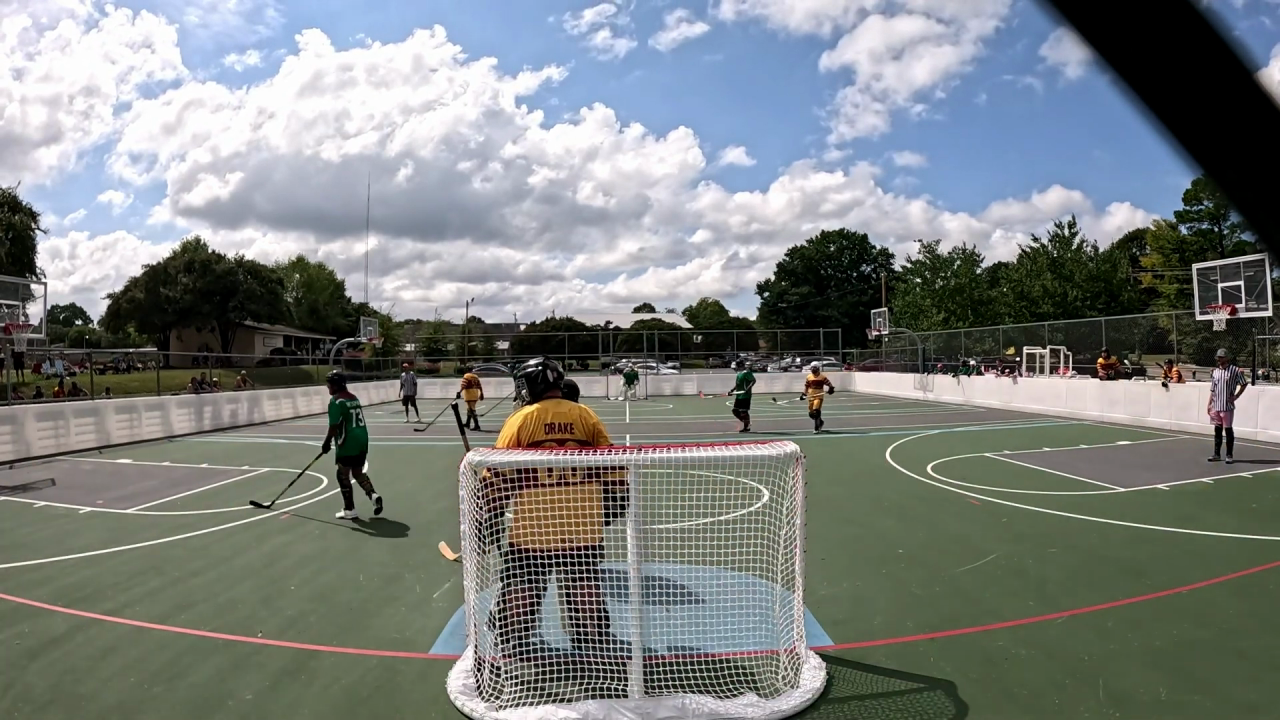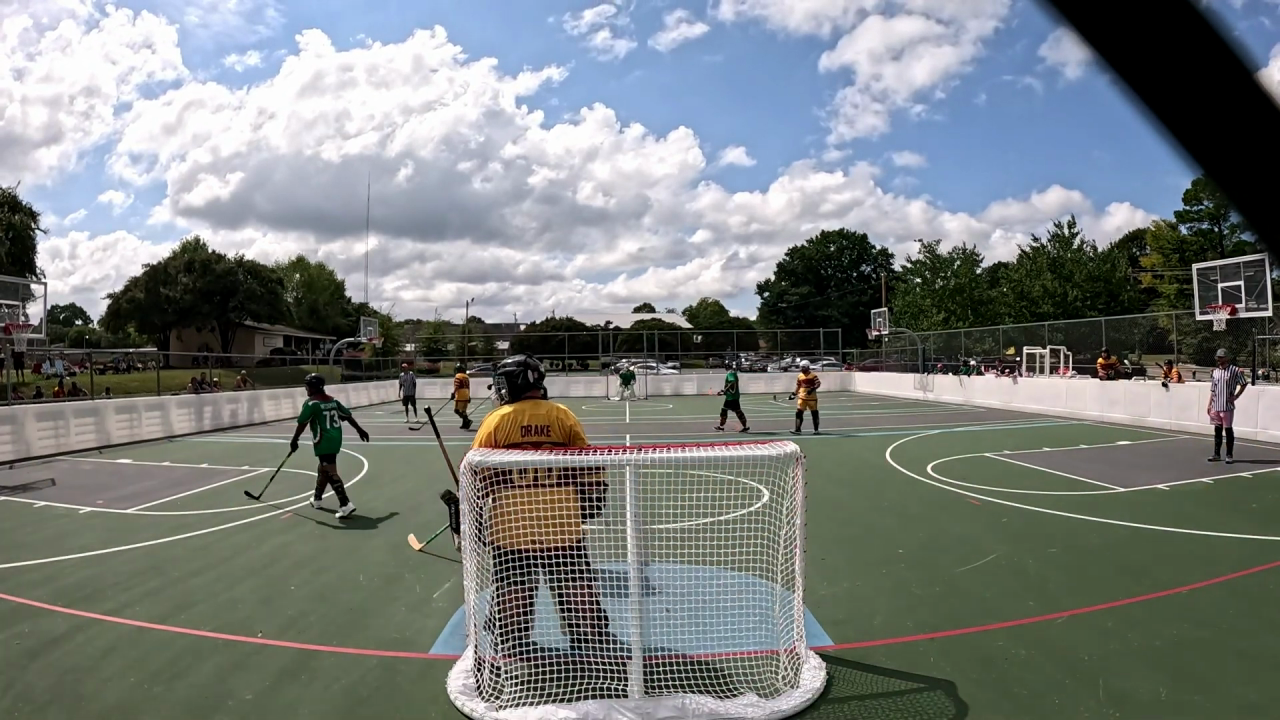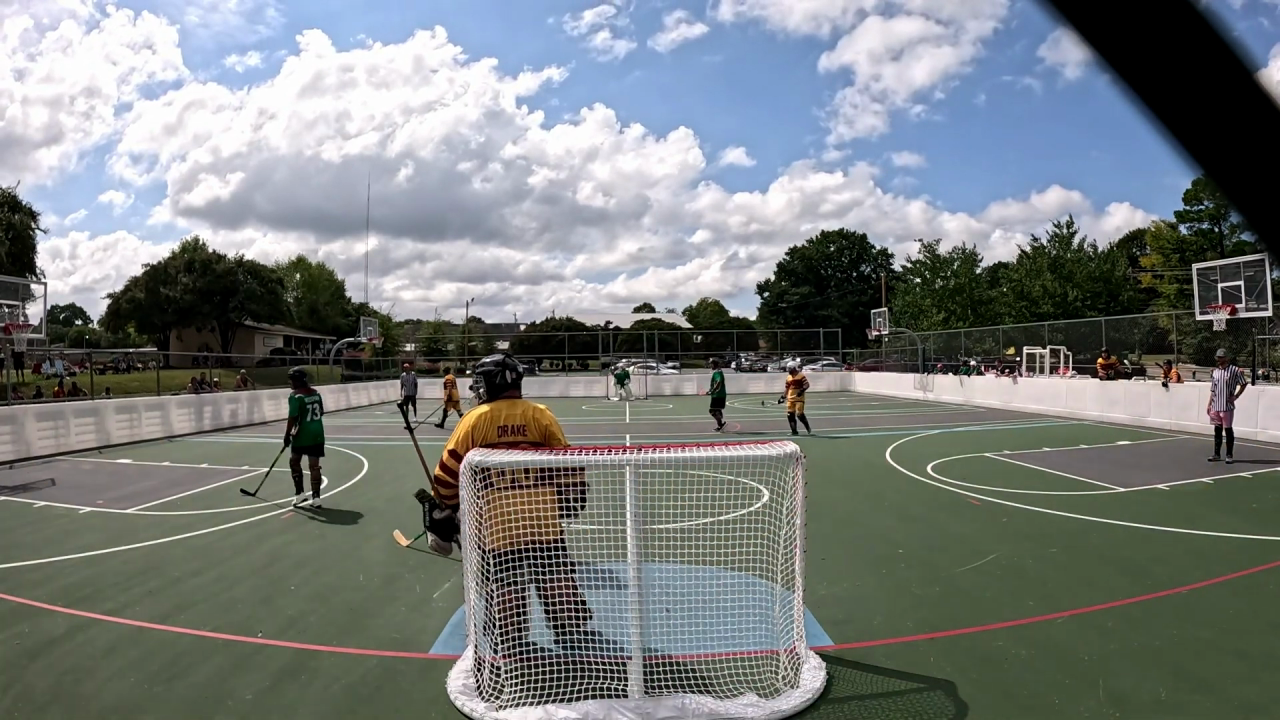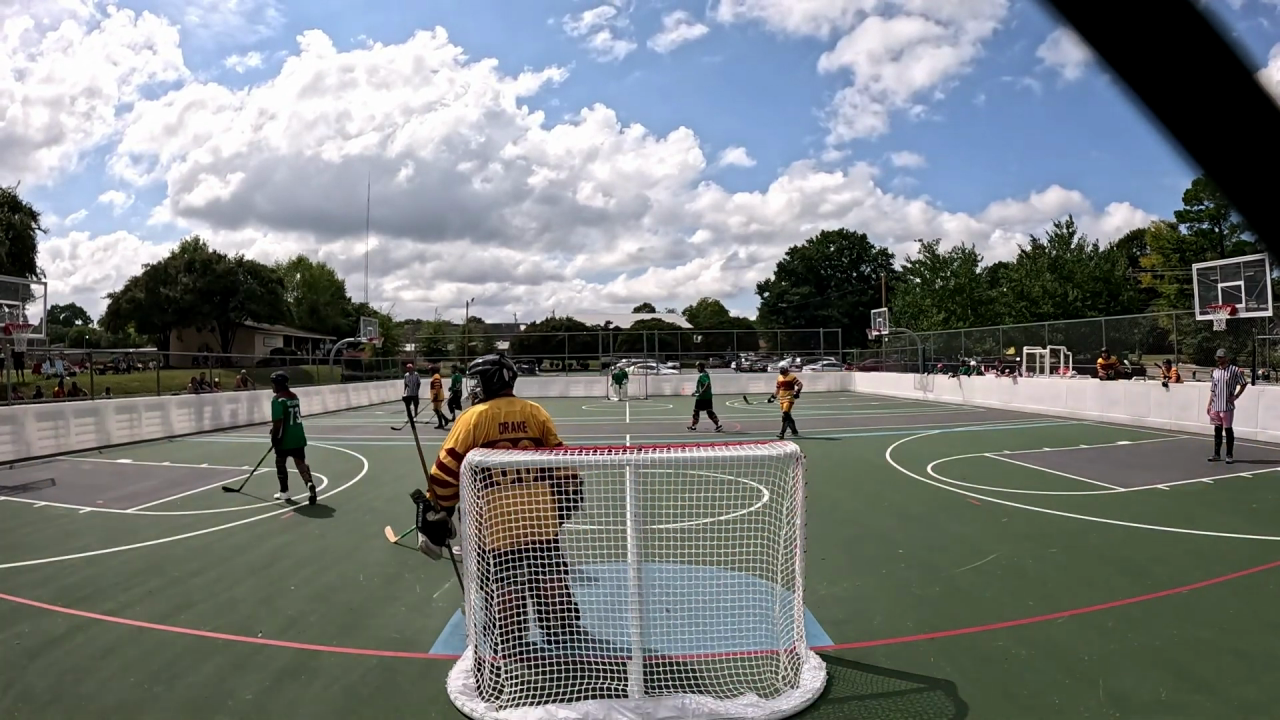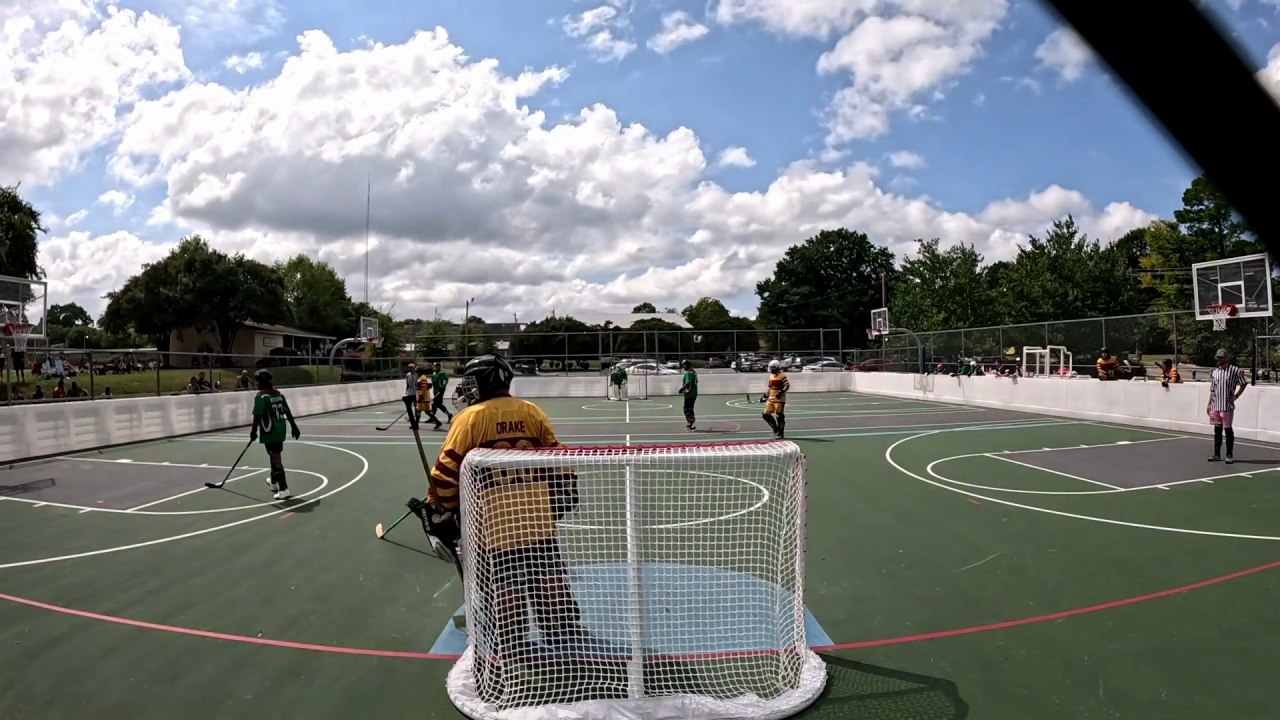
dt=0.3s
person 1, frame 1
left shoulder: (521, 419)
right shoulder: (586, 416)
left elbow: (497, 475)
right elbow: (610, 467)
left wrist: (486, 519)
right wrist: (613, 507)
left hip: (533, 520)
right hip: (582, 519)
left knee: (521, 585)
right knee: (584, 583)
left ankle: (515, 643)
right ankle: (593, 641)
person 1, frame 2
left shoulder: (496, 420)
right shoulder: (563, 416)
left elbow: (475, 473)
right elbow: (588, 465)
right wrist: (590, 503)
left hip: (511, 517)
right hip: (561, 514)
left knee: (513, 582)
right knee: (575, 578)
left ankle: (513, 642)
right ankle: (592, 636)
person 1, frame 3
left shoulder: (474, 419)
right shoulder: (541, 414)
left elbow: (449, 472)
right elbow: (565, 463)
left wrist: (440, 511)
right wrist: (571, 498)
left hip: (495, 515)
right hip: (542, 511)
left knee: (504, 582)
right knee: (555, 572)
left ankle: (510, 641)
right ankle: (571, 627)
person 1, frame 4
left shoulder: (473, 418)
right shoulder: (536, 413)
left elbow: (447, 470)
left wrist: (436, 511)
right wrist: (566, 495)
left hip: (494, 510)
right hip: (539, 505)
left knee: (502, 578)
right knee: (548, 569)
left ankle: (508, 639)
right ankle: (562, 627)
person 1, frame 5
left shoulder: (469, 418)
right shoulder: (532, 412)
left elbow: (447, 471)
left wrist: (439, 512)
right wrist: (564, 495)
left hip: (493, 508)
right hip: (536, 504)
left knee: (502, 578)
right knee: (547, 570)
left ankle: (509, 639)
right ankle: (561, 626)
